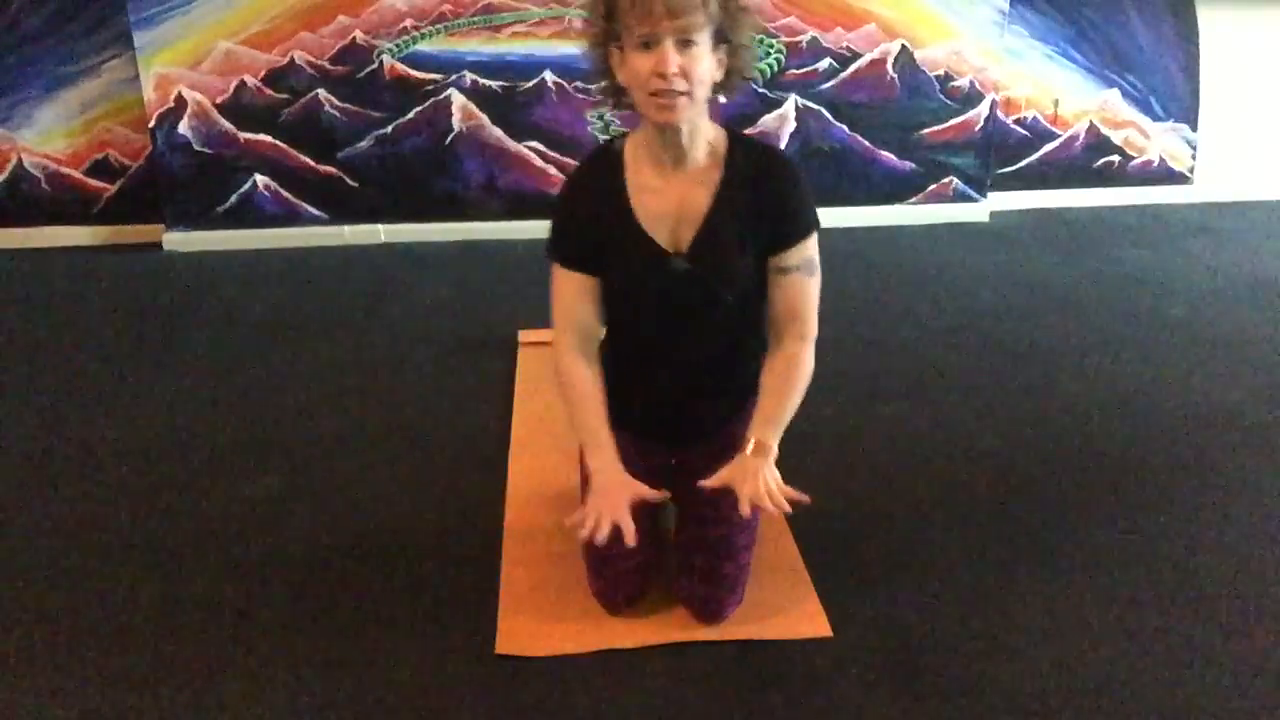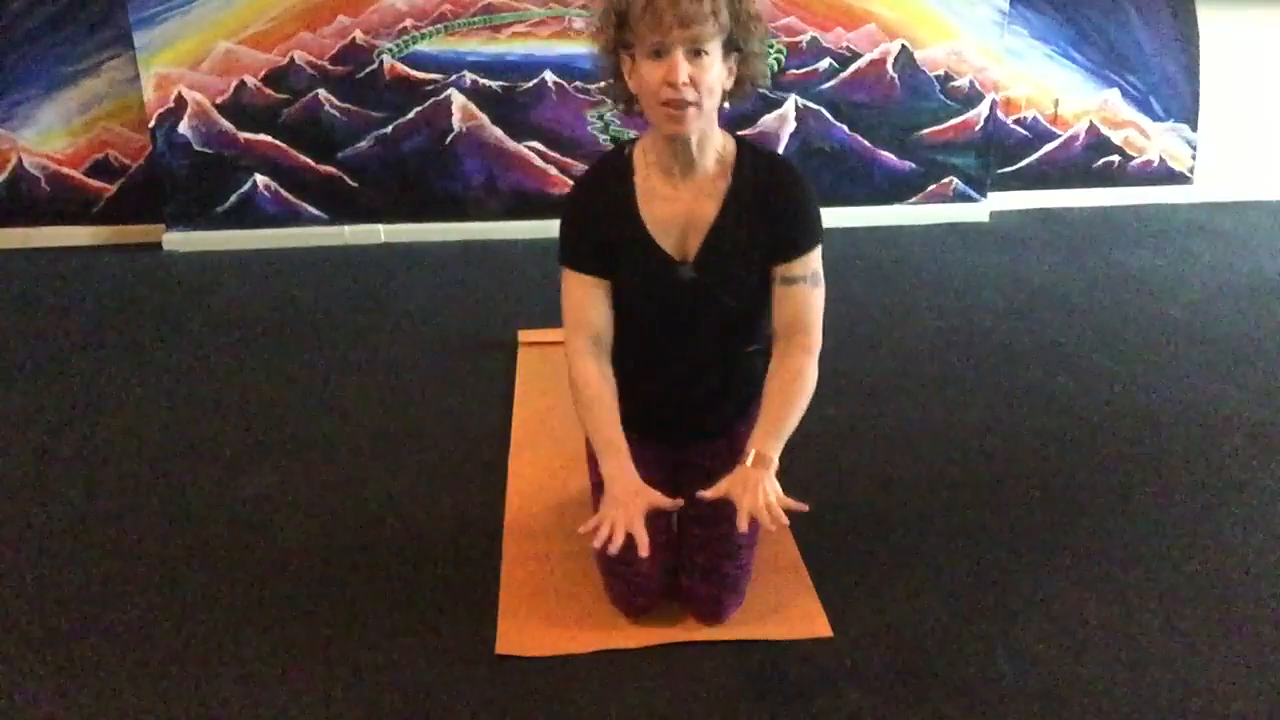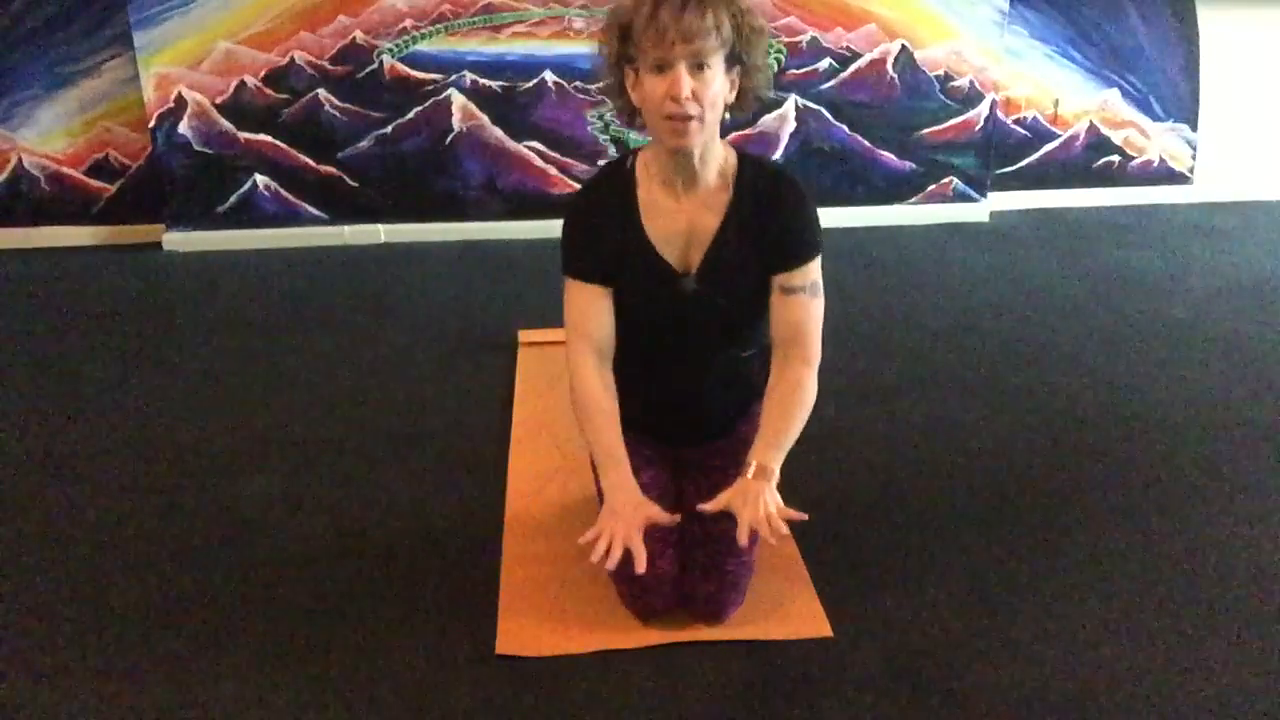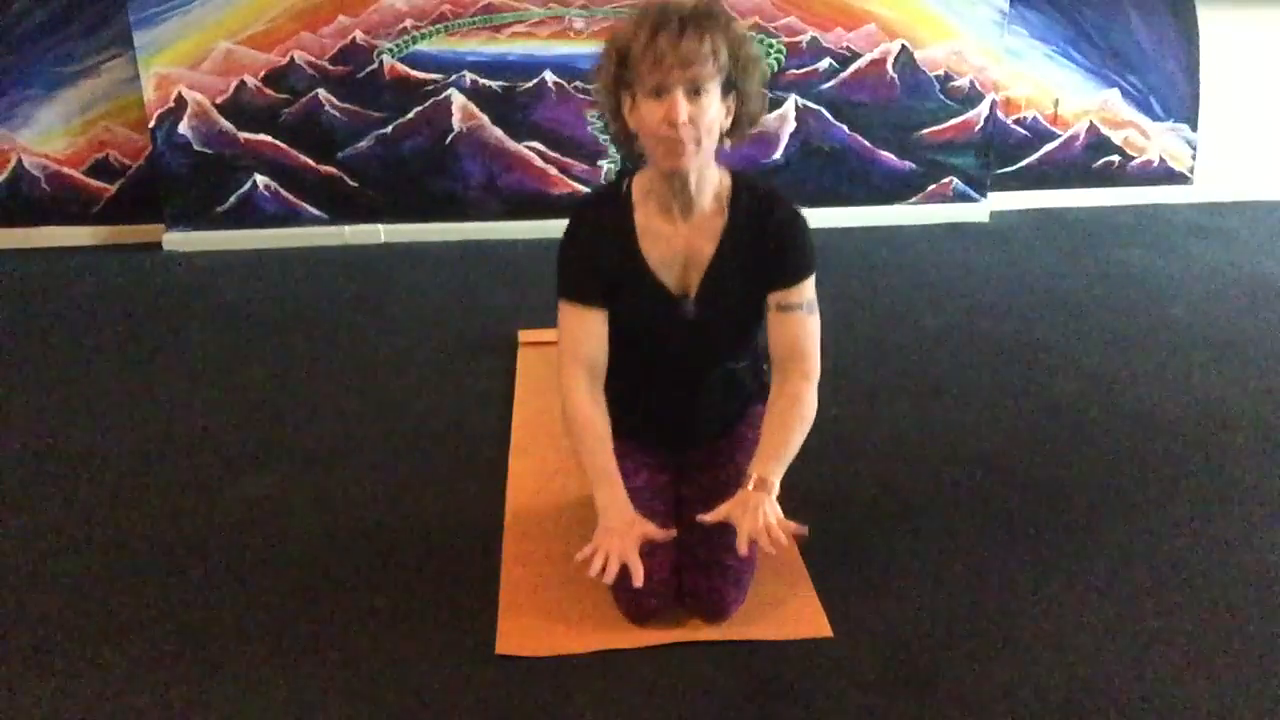
dt=0.1s
person 1, frame 1
left shoulder: (771, 180)
right shoulder: (588, 190)
left elbow: (795, 334)
right elbow: (575, 345)
left wrist: (760, 449)
right wrist: (604, 467)
left hip: (729, 419)
right hip: (626, 421)
left knee: (712, 603)
right knee: (618, 588)
left ankle: (692, 515)
right ankle: (645, 493)
person 1, frame 2
left shoulder: (778, 188)
right shoulder: (597, 194)
left elbow: (799, 346)
right elbow: (587, 349)
left wrist: (761, 461)
right wrist: (619, 474)
left hip: (733, 421)
right hip: (633, 421)
left knee: (713, 602)
right knee: (637, 595)
left ankle: (698, 515)
right ankle: (654, 494)
person 1, frame 3
left shoulder: (779, 202)
right shoulder: (598, 205)
left elbow: (798, 358)
right elbow: (591, 359)
left wrist: (760, 473)
right wrist: (620, 488)
left hip: (731, 420)
right hip: (636, 422)
left knee: (715, 602)
right knee: (649, 595)
left ankle: (696, 497)
right ankle: (662, 494)
person 1, frame 4
left shoulder: (773, 223)
right shoulder: (595, 227)
left elbow: (798, 376)
right elbow: (582, 379)
left wrist: (761, 487)
right wrist: (612, 505)
left hip: (729, 424)
right hip: (634, 429)
left knee: (716, 599)
right knee: (645, 597)
left ankle: (693, 497)
right ankle: (657, 501)
